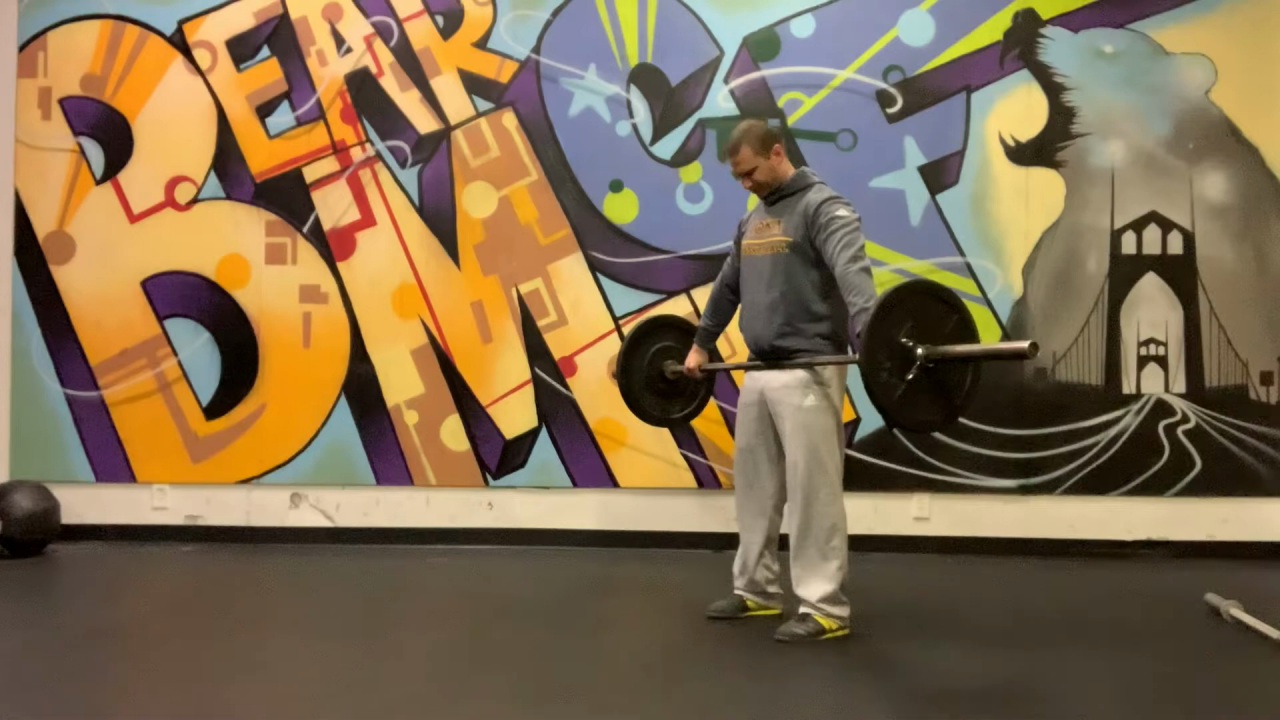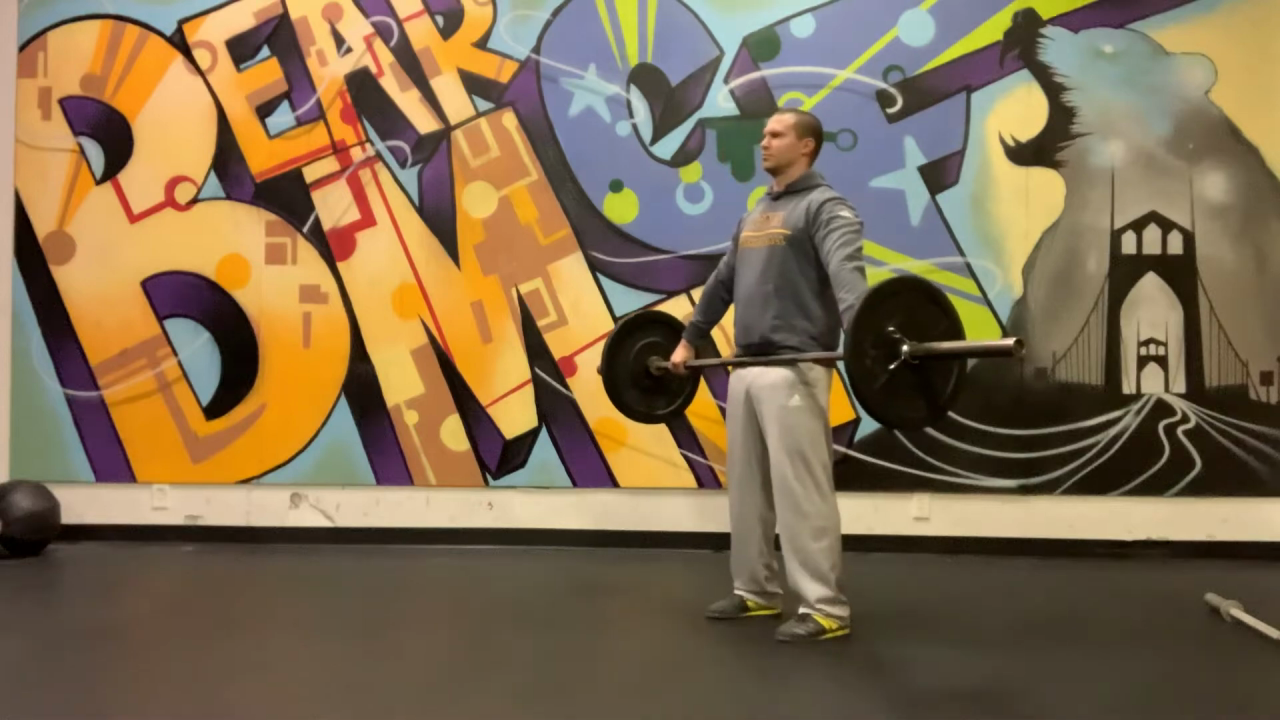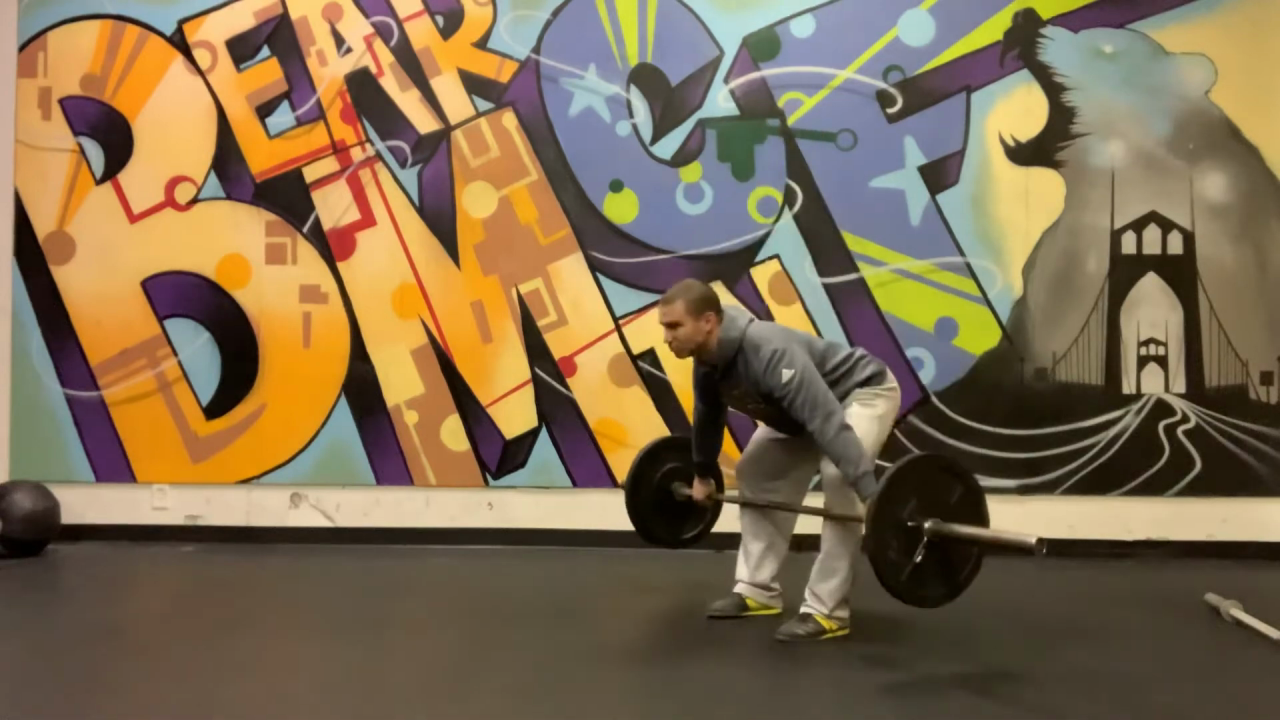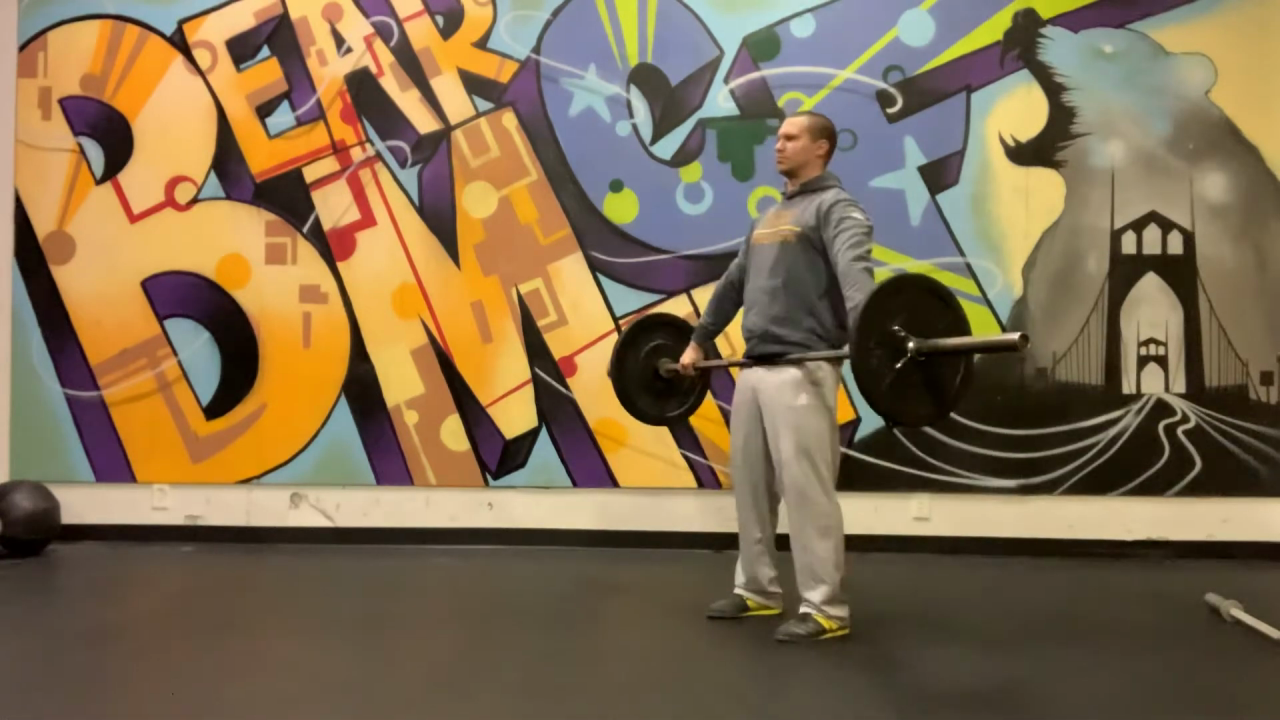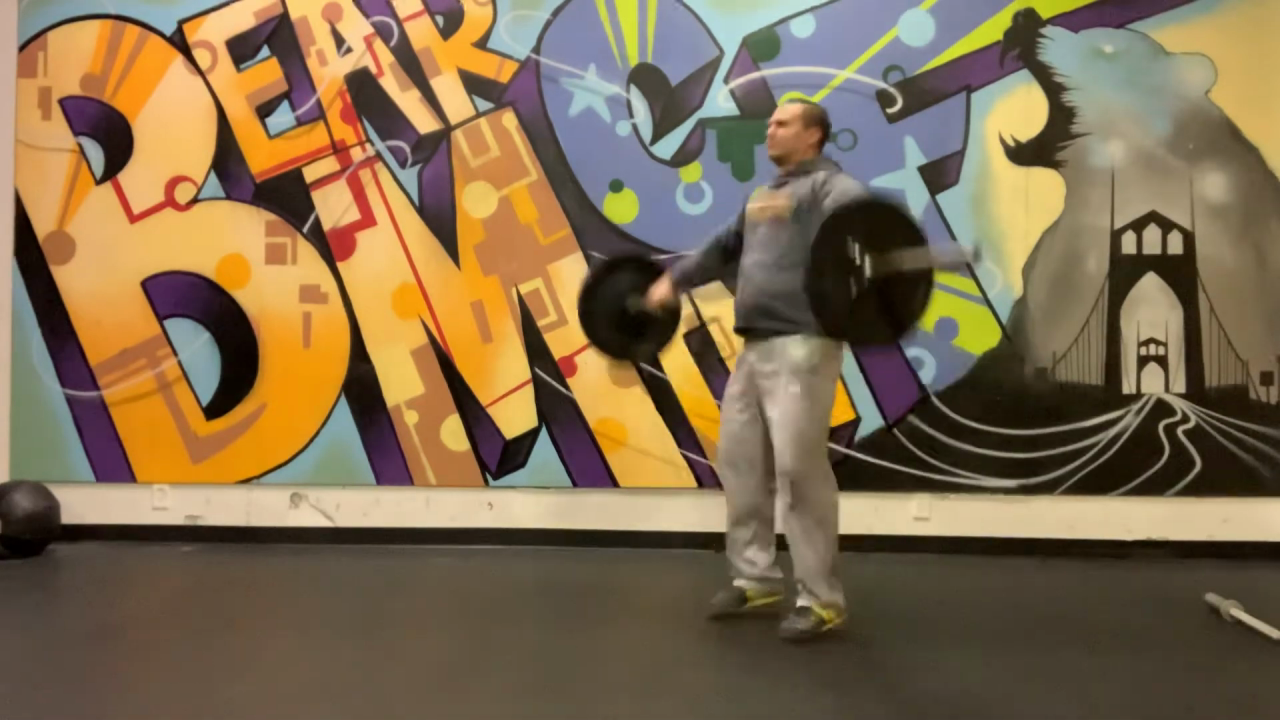
dt=1s
person 1, frame 1
left shoulder: (824, 207)
right shoulder: (752, 218)
left elbow: (852, 273)
right elbow: (728, 286)
right wrist: (700, 343)
left hip: (808, 372)
right hip: (758, 371)
left knee: (813, 490)
right knee: (754, 487)
left ankle: (825, 607)
right ankle: (756, 589)
person 1, frame 2
left shoulder: (826, 207)
right shoulder: (755, 214)
left elbow: (846, 272)
right elbow: (723, 281)
right wrist: (689, 339)
left hip: (794, 370)
right hip: (745, 368)
left knee: (802, 490)
right knee: (747, 487)
left ankle: (825, 608)
right ankle: (756, 590)
person 1, frame 3
left shoulder: (769, 353)
right shoulder: (707, 362)
left elbow: (829, 424)
right elbow: (708, 418)
left wrist: (872, 496)
right wrist: (702, 473)
left hip: (863, 393)
left knee: (839, 484)
right knee: (754, 476)
left ankle: (826, 609)
right ankle: (756, 588)
person 1, frame 4
left shoulder: (837, 208)
right shoulder: (770, 216)
left elbow: (854, 272)
right elbow: (734, 281)
right wrist: (699, 340)
left hip: (802, 370)
right hip: (754, 367)
left knee: (806, 488)
right knee: (750, 484)
left ankle: (825, 608)
right ankle: (758, 591)
person 1, frame 5
left shoulder: (829, 185)
right shoulder: (763, 195)
right elbow: (724, 246)
right wrist: (673, 280)
left hip: (803, 351)
right hip: (754, 354)
left knee: (800, 471)
right knee: (741, 472)
left ankle: (821, 601)
right ankle: (756, 579)
